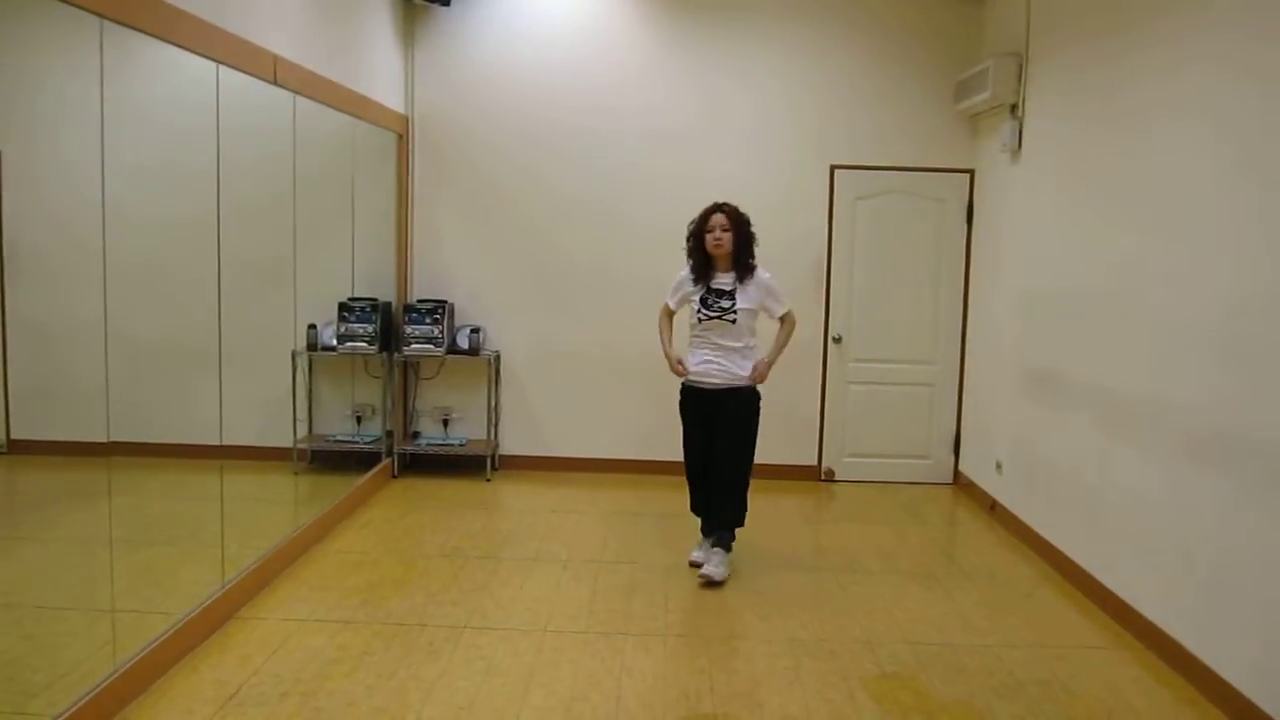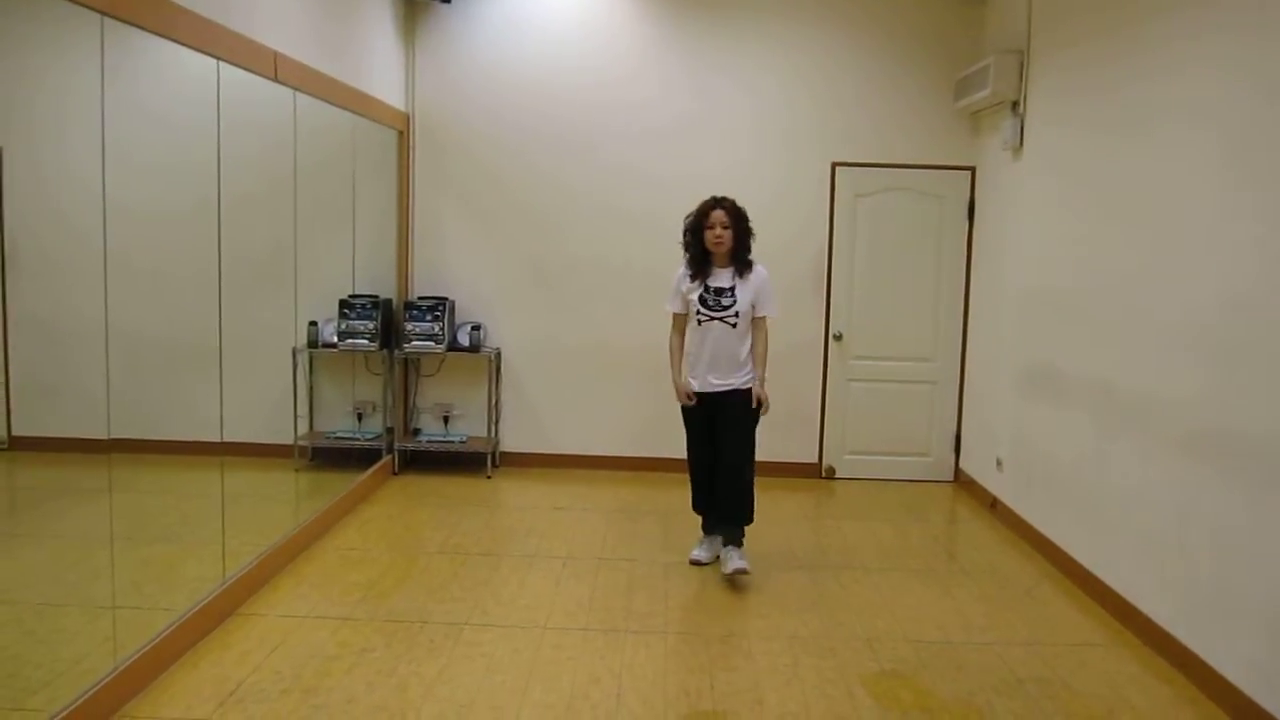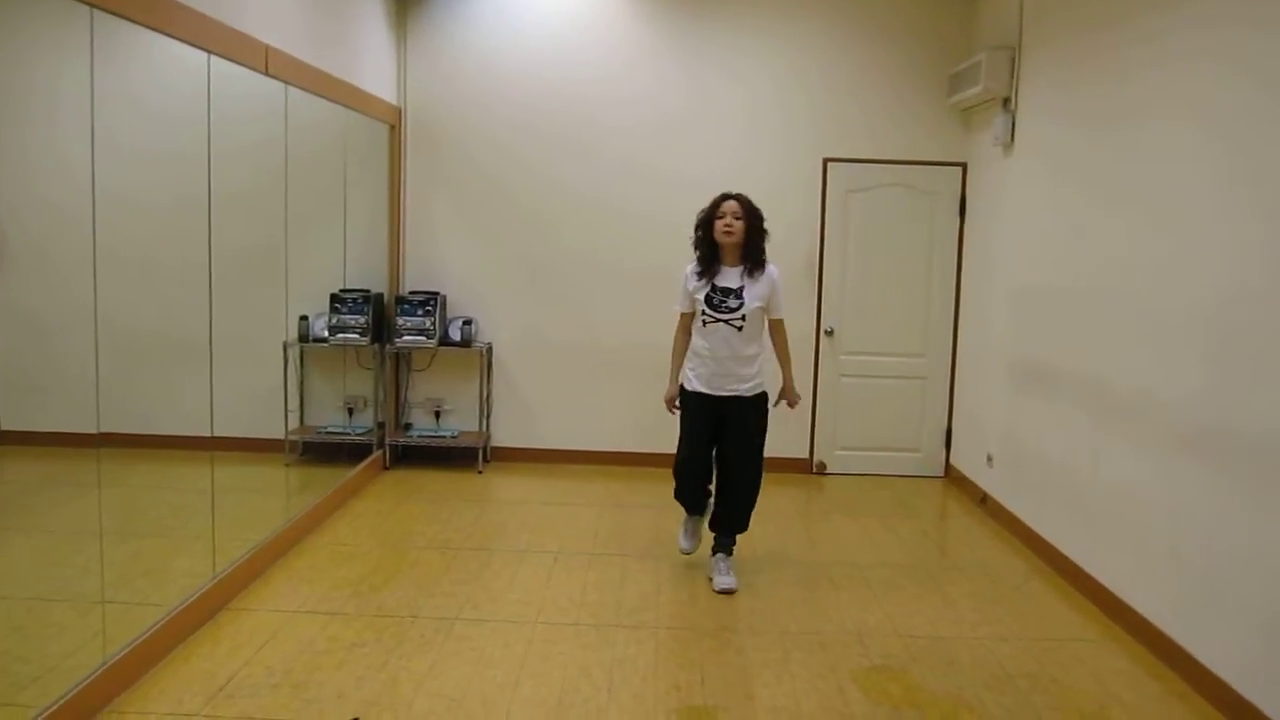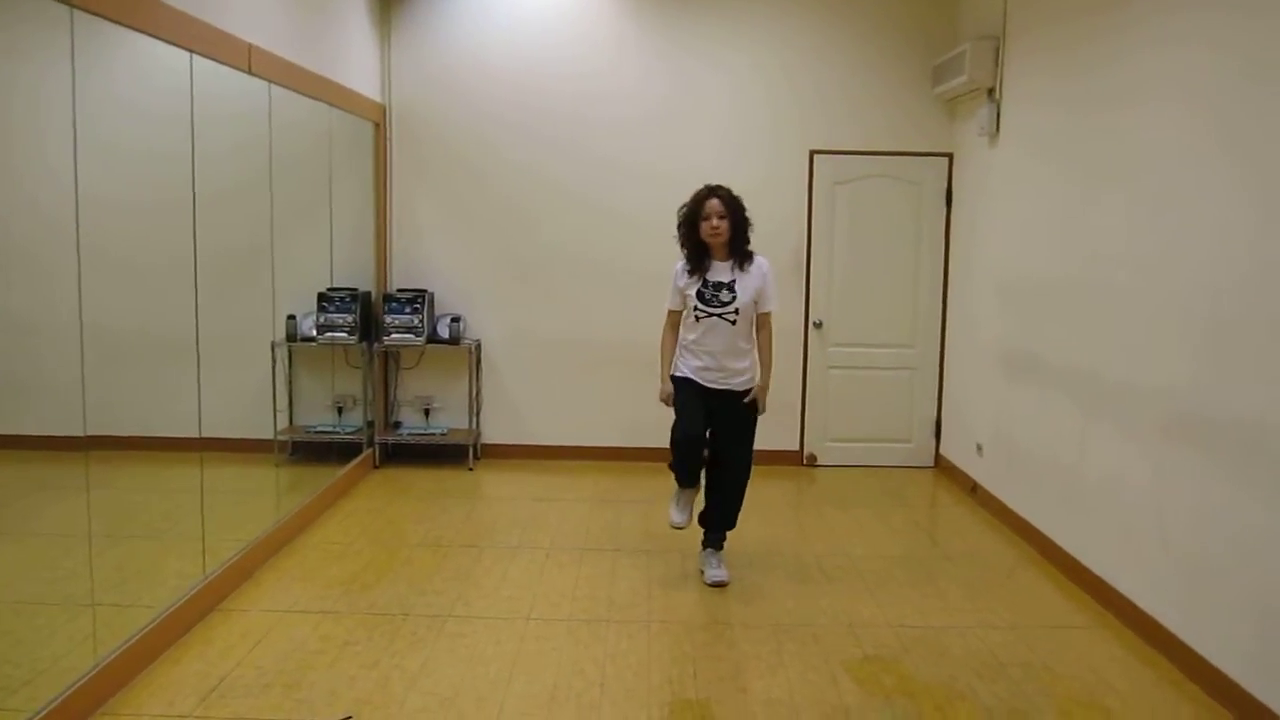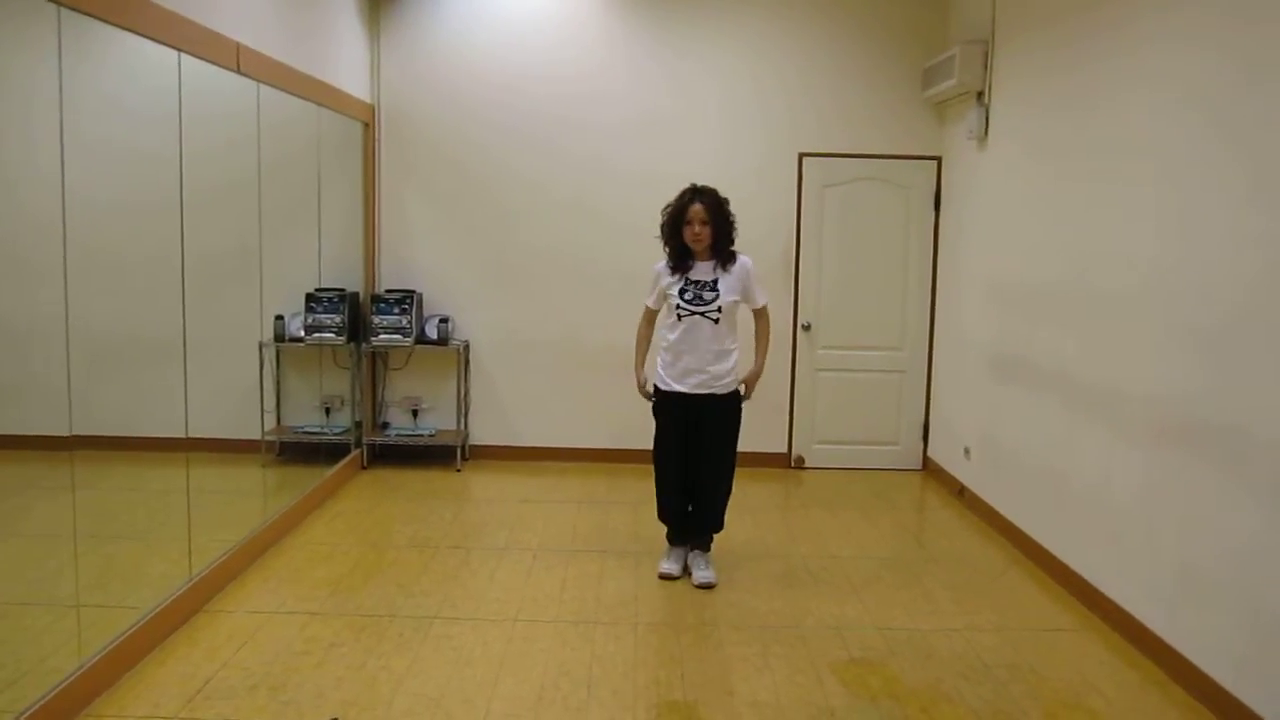
dt=0.5s
person 1, frame 1
left shoulder: (758, 280)
right shoulder: (690, 279)
left elbow: (788, 321)
right elbow: (665, 314)
left wrist: (768, 361)
right wrist: (669, 352)
left hip: (739, 389)
right hip: (696, 387)
left knee: (732, 467)
right knee: (699, 464)
left ankle: (721, 547)
right ankle: (709, 535)
person 1, frame 2
left shoulder: (755, 276)
right shoulder: (688, 276)
left elbow: (760, 332)
right elbow: (678, 331)
left wrist: (760, 381)
right wrist: (678, 378)
left hip: (739, 389)
right hip: (699, 389)
left knee: (736, 464)
right knee: (702, 464)
left ankle: (733, 543)
right ankle: (711, 533)
person 1, frame 3
left shoulder: (766, 276)
right shoulder: (696, 274)
left elbow: (776, 330)
right elbow: (684, 329)
left wrist: (788, 381)
right wrist: (672, 381)
left hip: (747, 393)
right hip: (699, 389)
left knee: (739, 475)
right knee: (689, 466)
left ankle: (722, 554)
right ankle: (694, 513)
person 1, frame 4
left shoulder: (757, 269)
right shoulder: (685, 270)
left elbow: (764, 328)
right elbow: (672, 326)
left wrist: (764, 381)
right wrist: (665, 378)
left hip: (737, 385)
right hip: (691, 379)
left knee: (732, 469)
right knee: (688, 439)
left ankle: (713, 547)
right ankle: (686, 486)
person 1, frame 5
left shoulder: (739, 268)
right shoulder: (667, 270)
left elbow: (762, 315)
right elbow: (648, 318)
left wrist: (757, 366)
right wrist: (638, 367)
left hip: (721, 391)
right hip: (672, 389)
left knee: (713, 474)
right knee: (671, 471)
left ankle: (700, 549)
right ankle: (677, 543)
